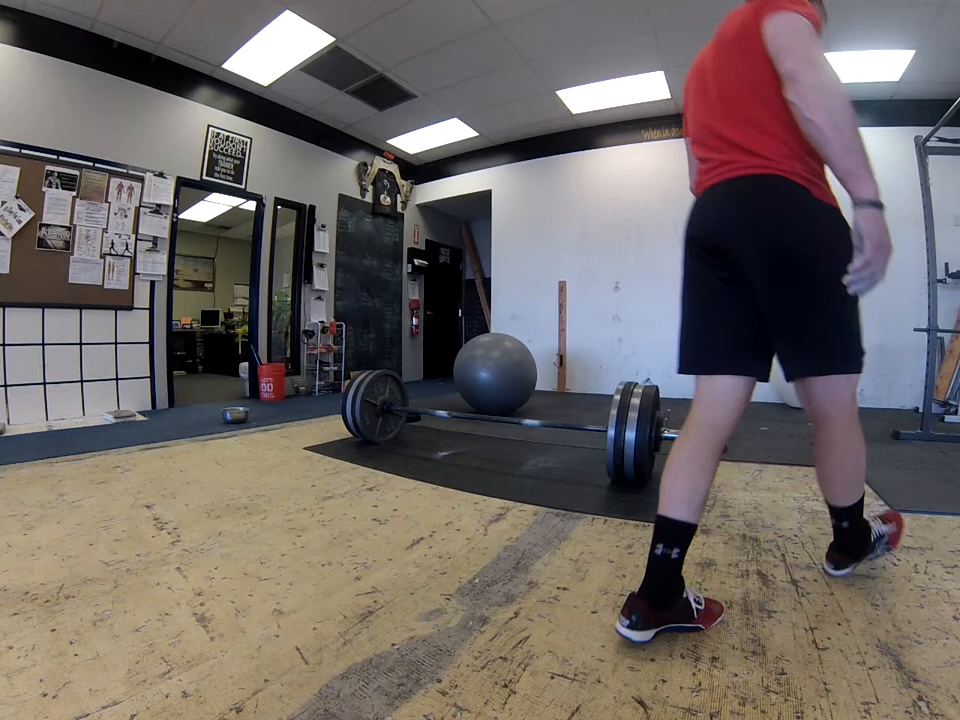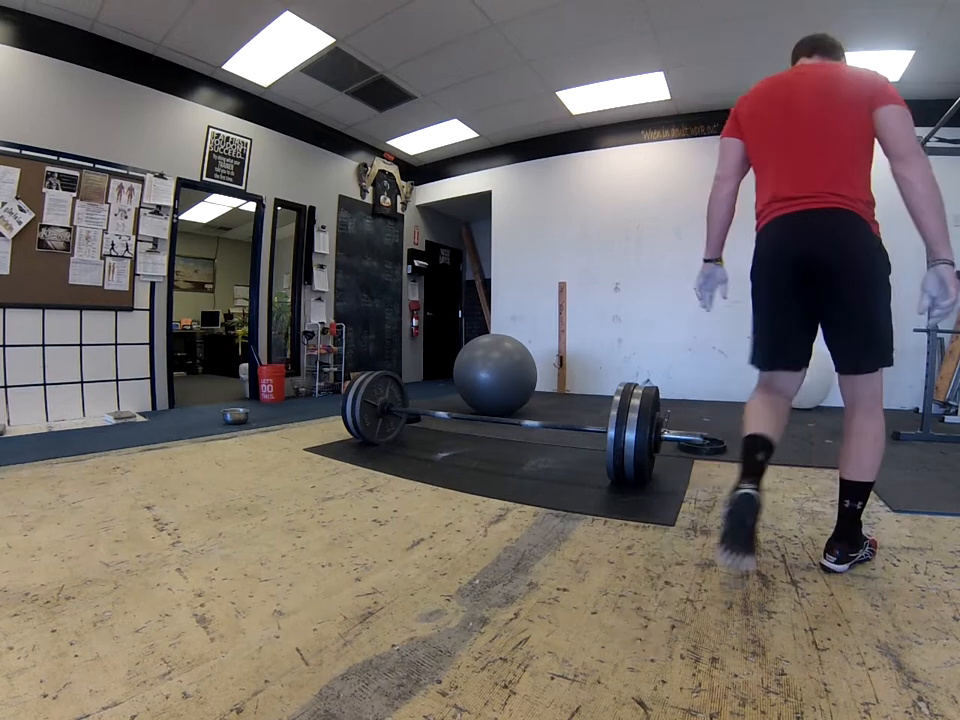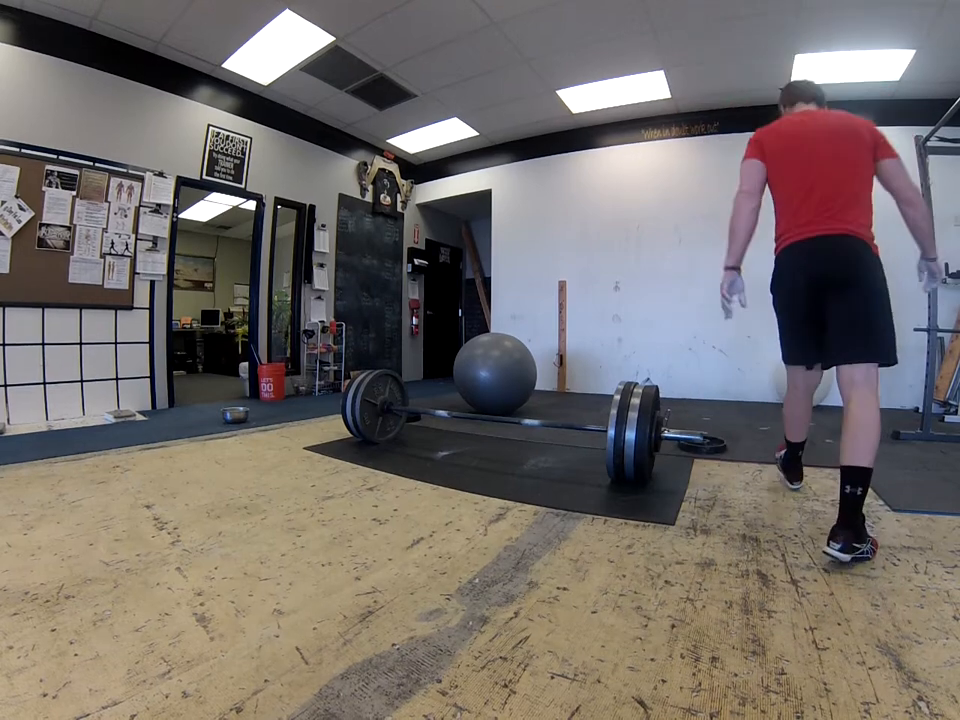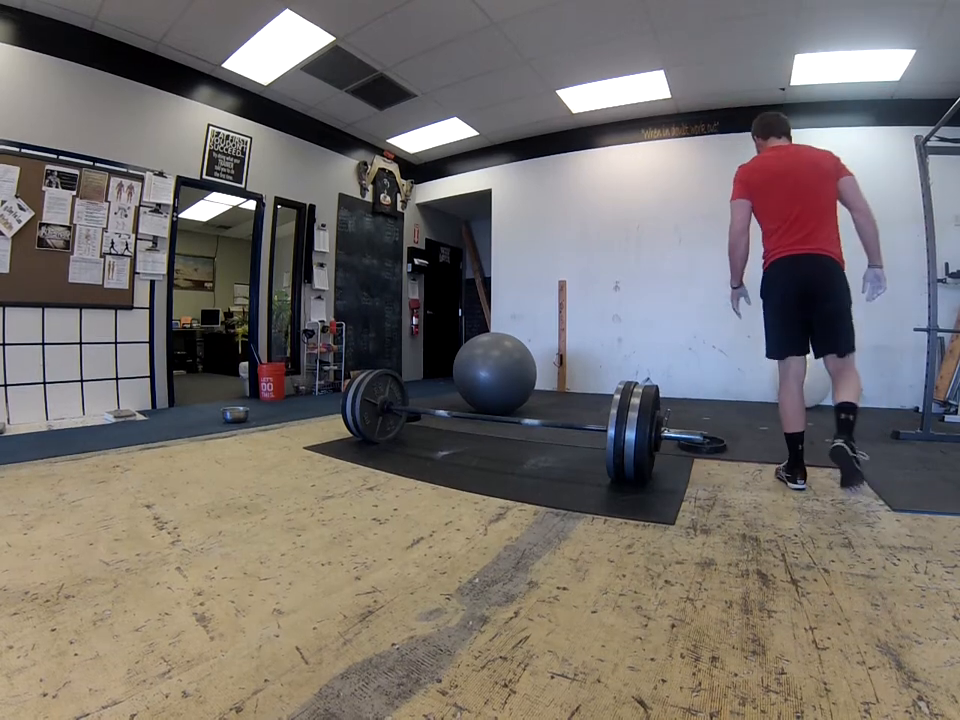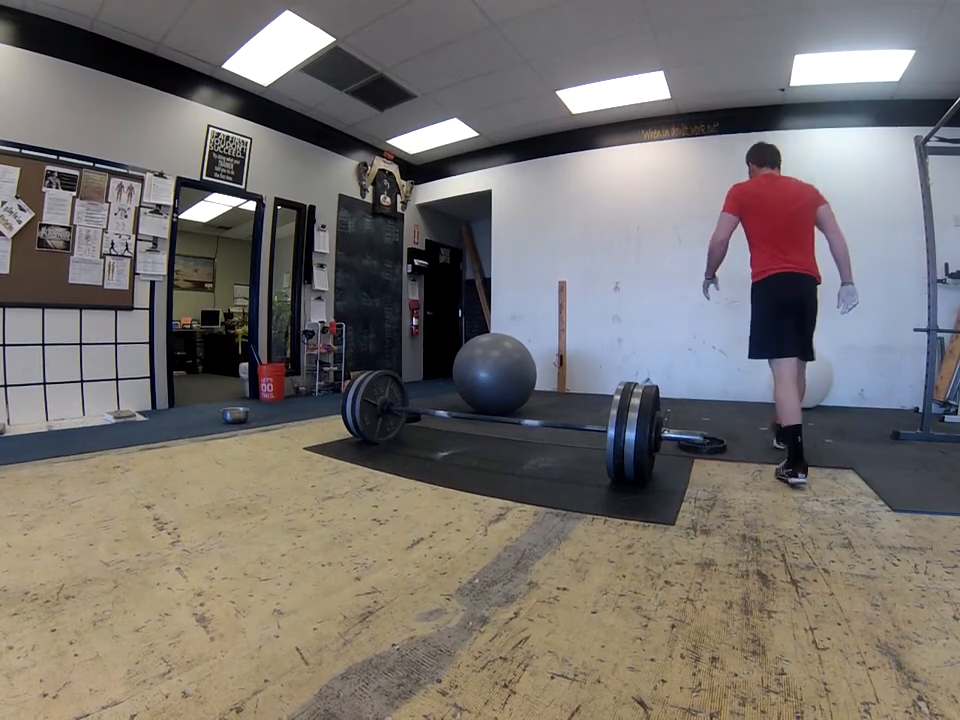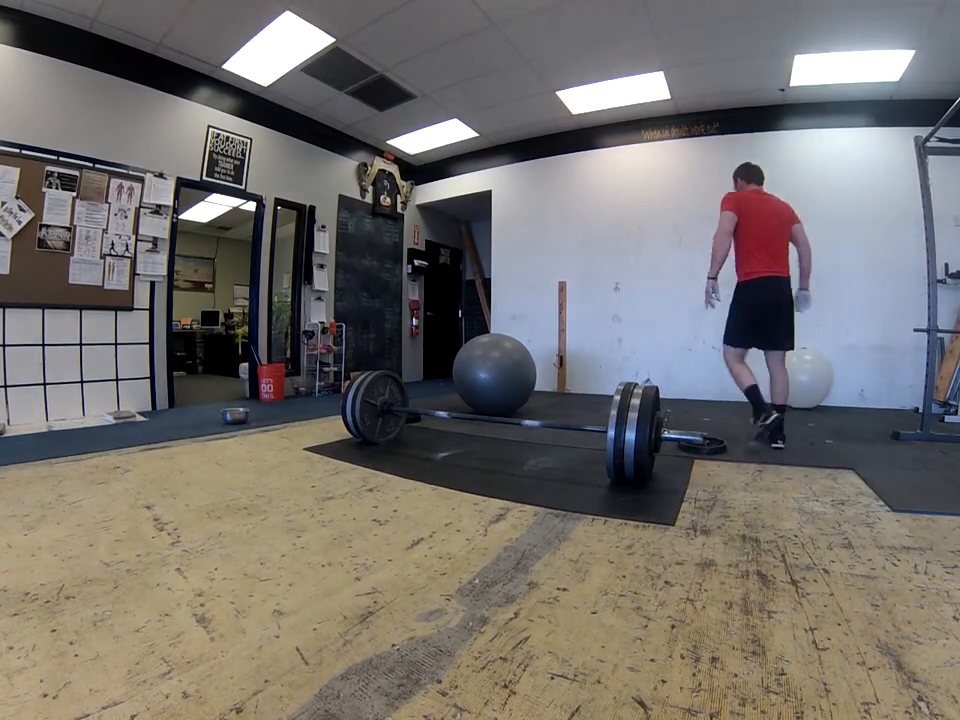
dt=0.3s
person 1, frame 1
left shoulder: (708, 60)
right elbow: (809, 85)
right wrist: (866, 202)
left hip: (713, 218)
right hip: (784, 209)
left knee: (714, 411)
right knee: (832, 400)
person 1, frame 2
left shoulder: (753, 99)
right shoulder: (867, 83)
left elbow: (724, 181)
right elbow: (909, 162)
left wrist: (712, 256)
left hip: (777, 244)
right hip: (848, 238)
left knee: (774, 387)
right knee: (863, 399)
left ankle: (749, 487)
right ankle: (846, 538)
person 1, frame 3
left shoulder: (765, 137)
right shoulder: (863, 130)
left elbow: (747, 199)
right elbow: (910, 198)
left wrist: (732, 267)
right wrist: (929, 254)
left hip: (795, 262)
right hip: (853, 257)
left knee: (800, 376)
right knee: (860, 388)
left ankle: (793, 463)
right ankle: (847, 524)
person 1, frame 4
left shoulder: (749, 172)
right shoulder: (826, 159)
left elbow: (738, 233)
right elbow: (861, 210)
left wrist: (737, 282)
right wrist: (874, 264)
left hip: (781, 275)
right hip: (827, 271)
left knee: (791, 375)
right knee: (843, 365)
left ankle: (796, 467)
right ankle: (844, 437)
person 1, frame 5
left shoulder: (742, 192)
right shoulder: (808, 190)
left elbow: (720, 239)
right elbow: (835, 235)
left wrist: (710, 275)
right wrist: (847, 282)
left hip: (771, 287)
right hip: (805, 285)
left knee: (784, 372)
right knee: (797, 366)
left ankle: (795, 461)
right ankle: (787, 433)
person 1, frame 6
left shoulder: (735, 200)
right shoulder: (784, 207)
left elbow: (724, 235)
right elbow: (804, 247)
left wrist: (712, 277)
right wrist: (804, 288)
left hip: (752, 288)
right hip: (781, 288)
left knee: (733, 356)
right knee: (777, 362)
left ankle: (763, 411)
right ankle: (777, 432)
